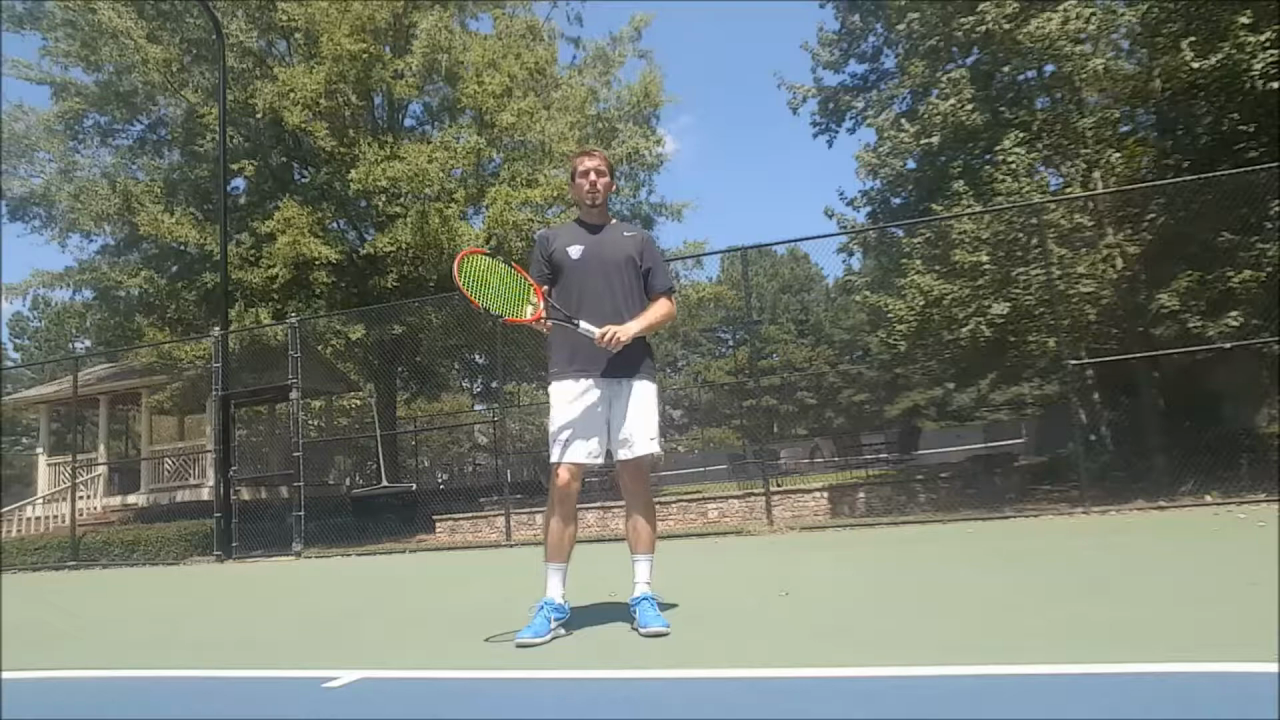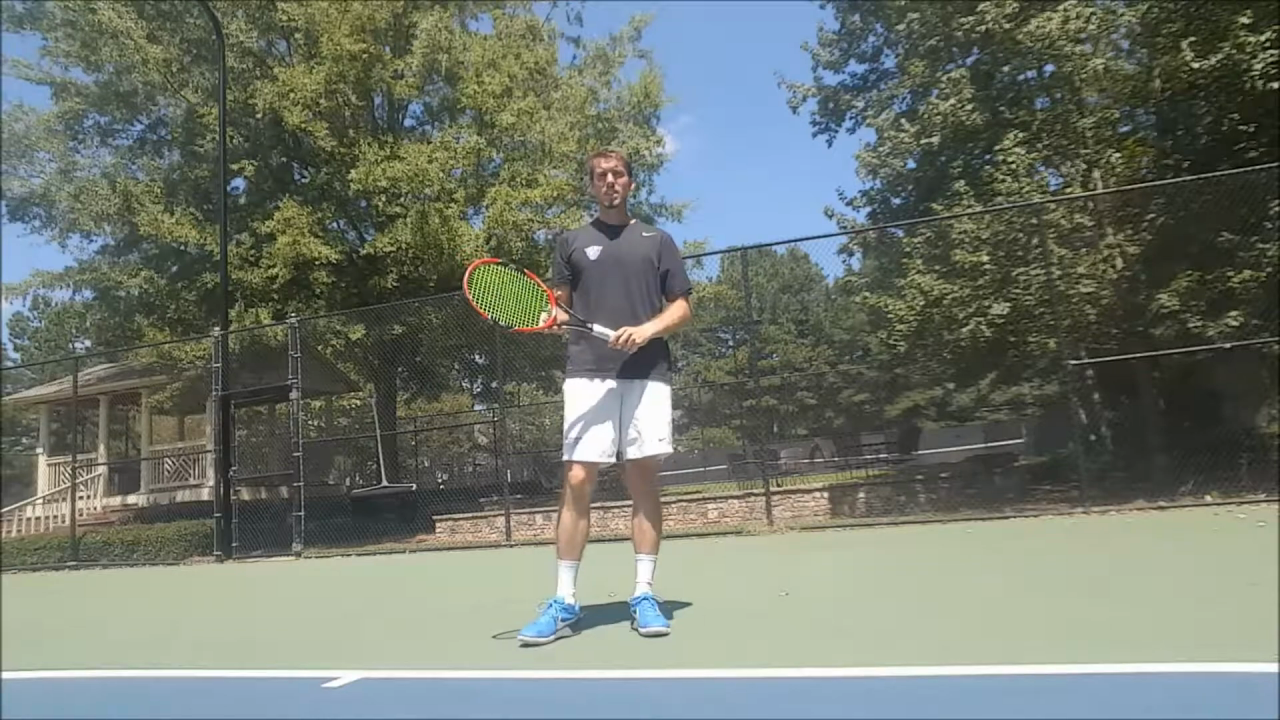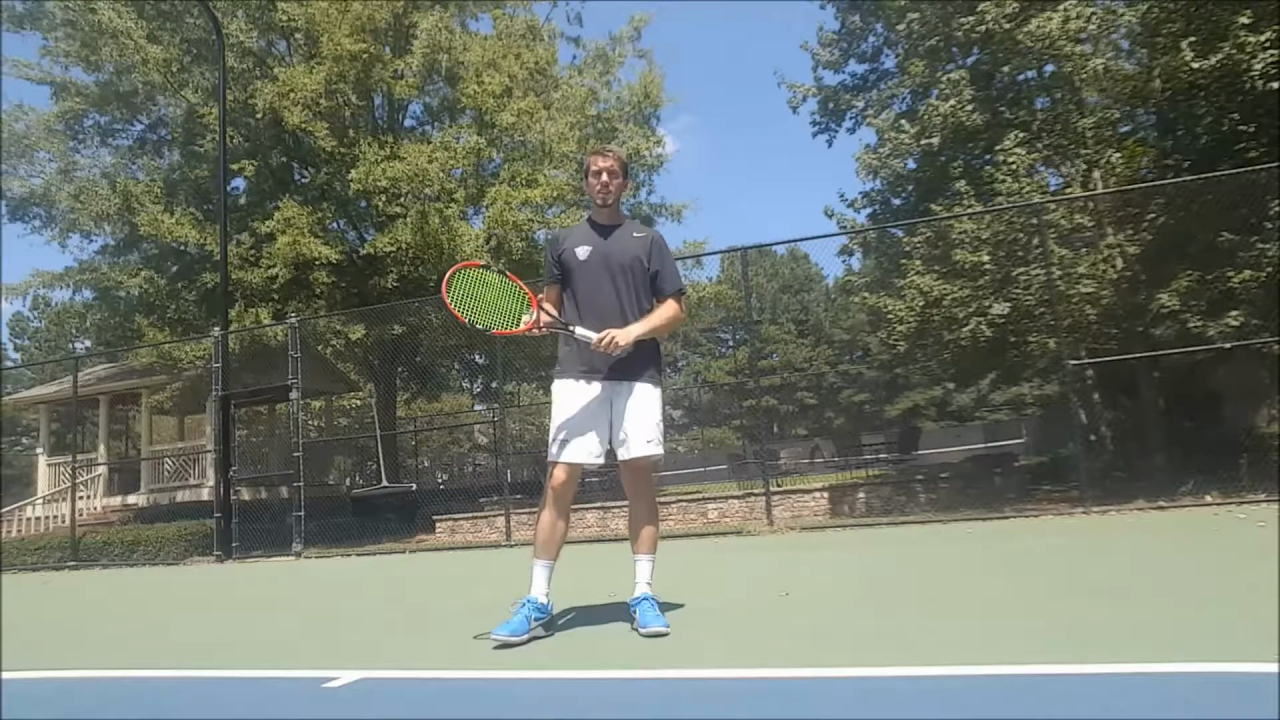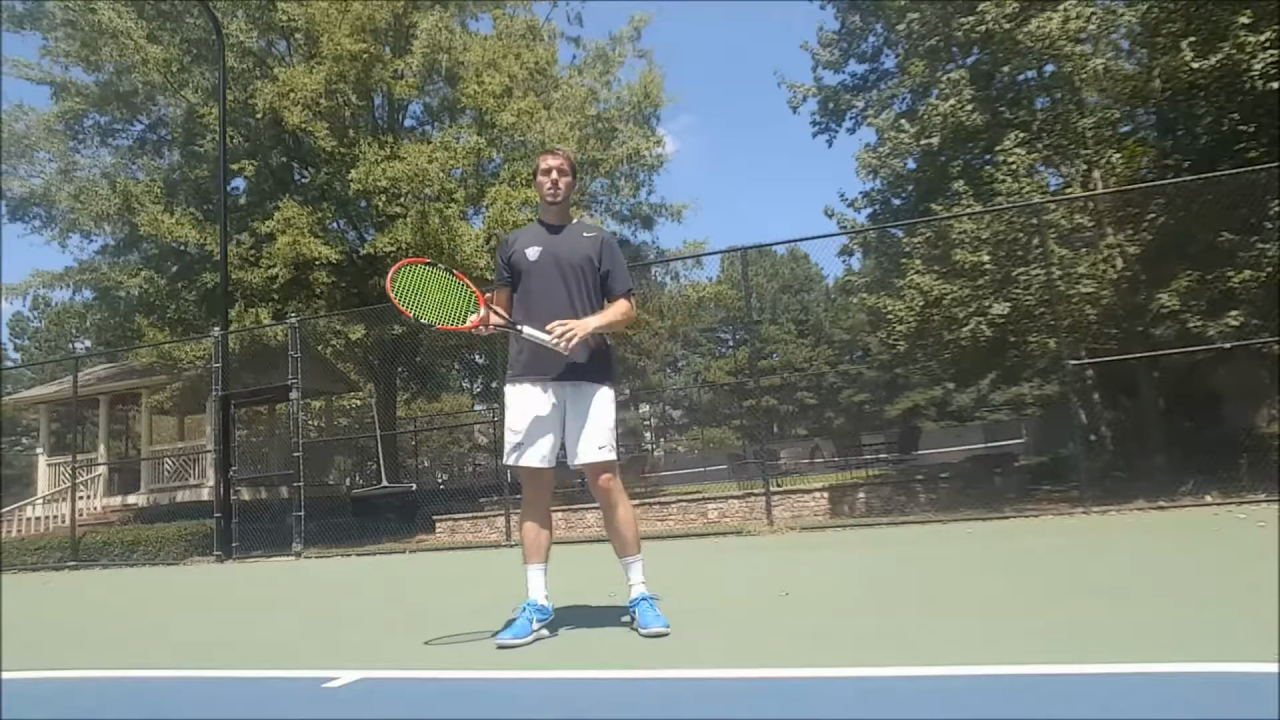
dt=0.5s
person 1, frame 1
left shoulder: (638, 240)
right shoulder: (551, 240)
left elbow: (666, 305)
left wrist: (631, 327)
left hip: (633, 374)
right hip: (573, 376)
left knee: (636, 479)
right knee: (563, 483)
left ankle: (643, 596)
right ankle: (554, 604)
person 1, frame 2
left shoulder: (657, 240)
right shoulder: (572, 242)
left elbow: (682, 307)
right elbow: (560, 305)
left wrist: (647, 329)
right wrist: (553, 317)
left hip: (647, 375)
right hip: (588, 375)
left knee: (643, 479)
right knee: (578, 482)
left ankle: (644, 595)
right ankle: (564, 601)
person 1, frame 3
left shoulder: (648, 240)
right shoulder: (563, 242)
left elbow: (674, 308)
right elbow: (550, 303)
left wrist: (631, 332)
right wrist: (539, 317)
left hip: (636, 376)
right hip: (576, 377)
left knee: (639, 480)
right knee: (559, 483)
left ankle: (642, 595)
right ankle: (536, 603)
person 1, frame 4
left shoulder: (600, 241)
right shoulder: (514, 243)
left elbow: (625, 310)
right elbow: (502, 306)
left wrist: (589, 322)
right wrist: (488, 319)
left hip: (588, 377)
right hip: (528, 379)
left knee: (605, 481)
right knee: (535, 486)
left ankle: (640, 594)
right ankle: (537, 605)
